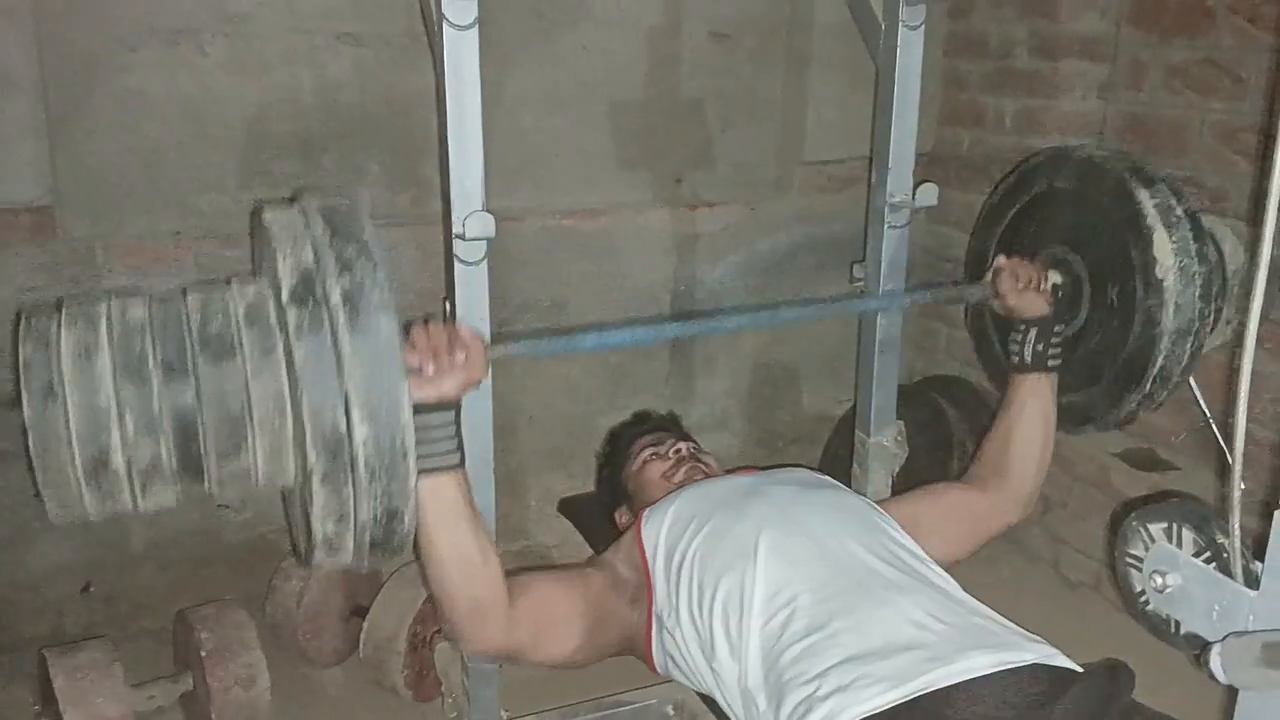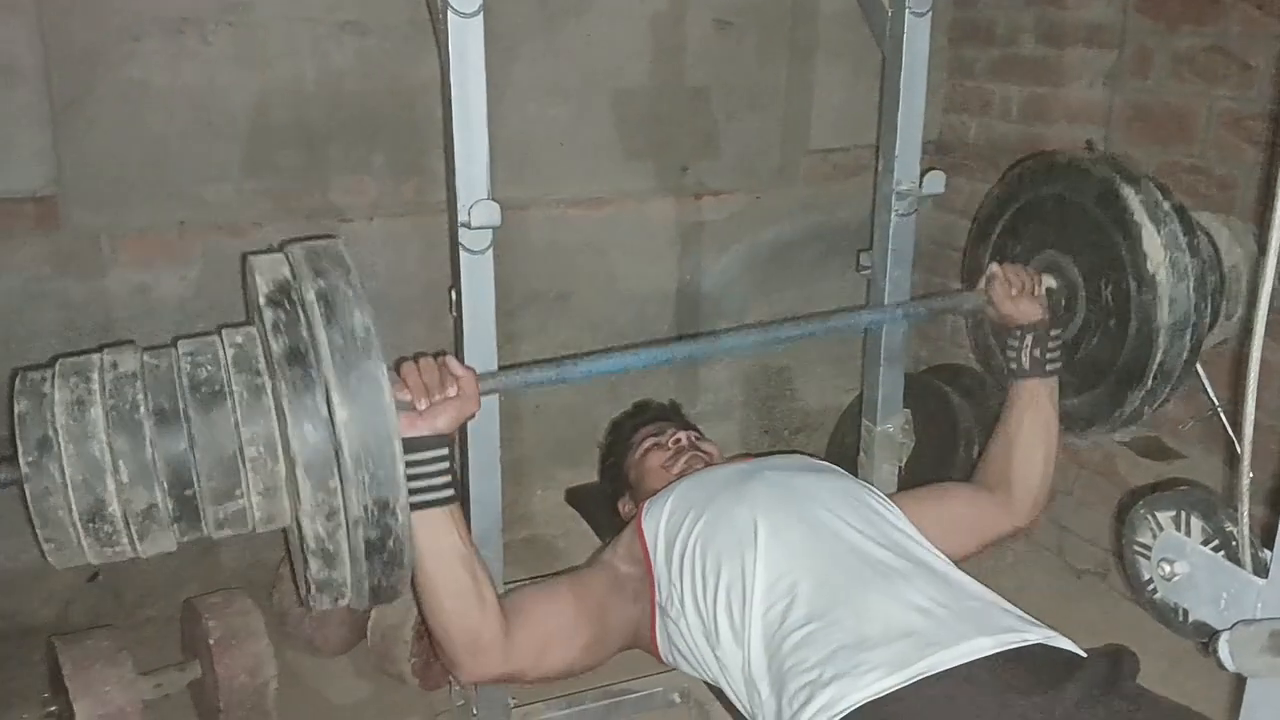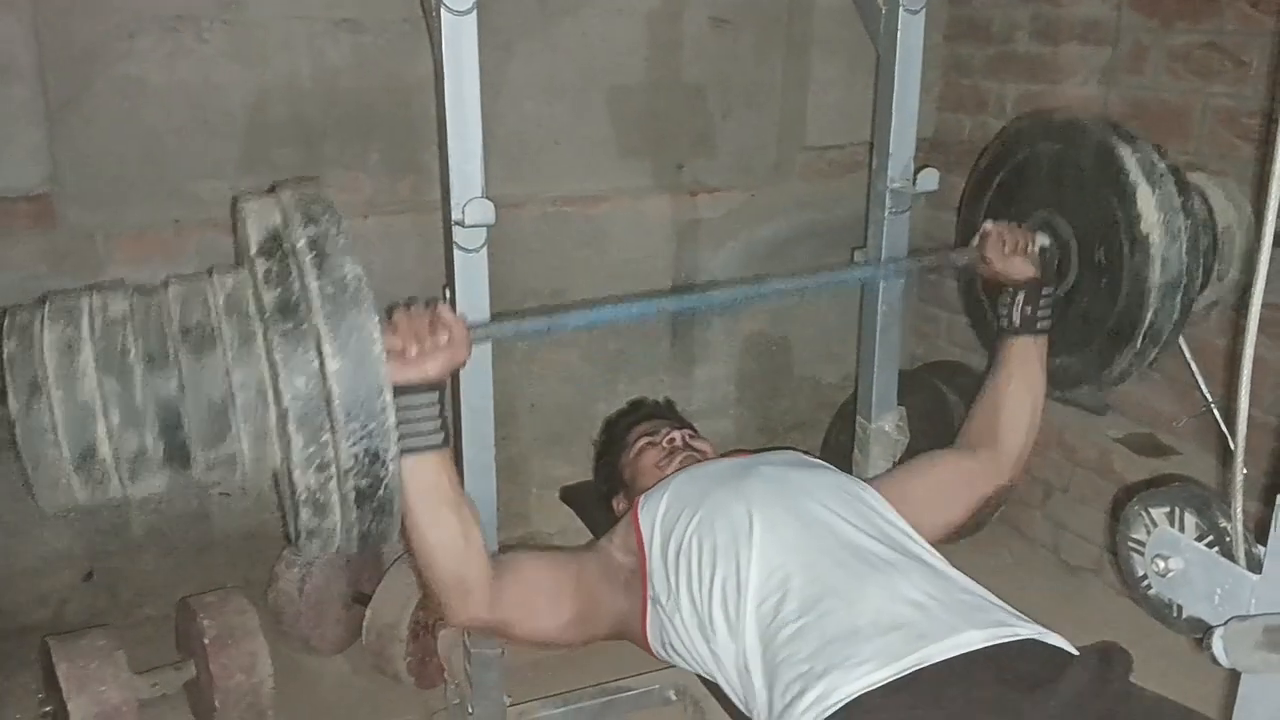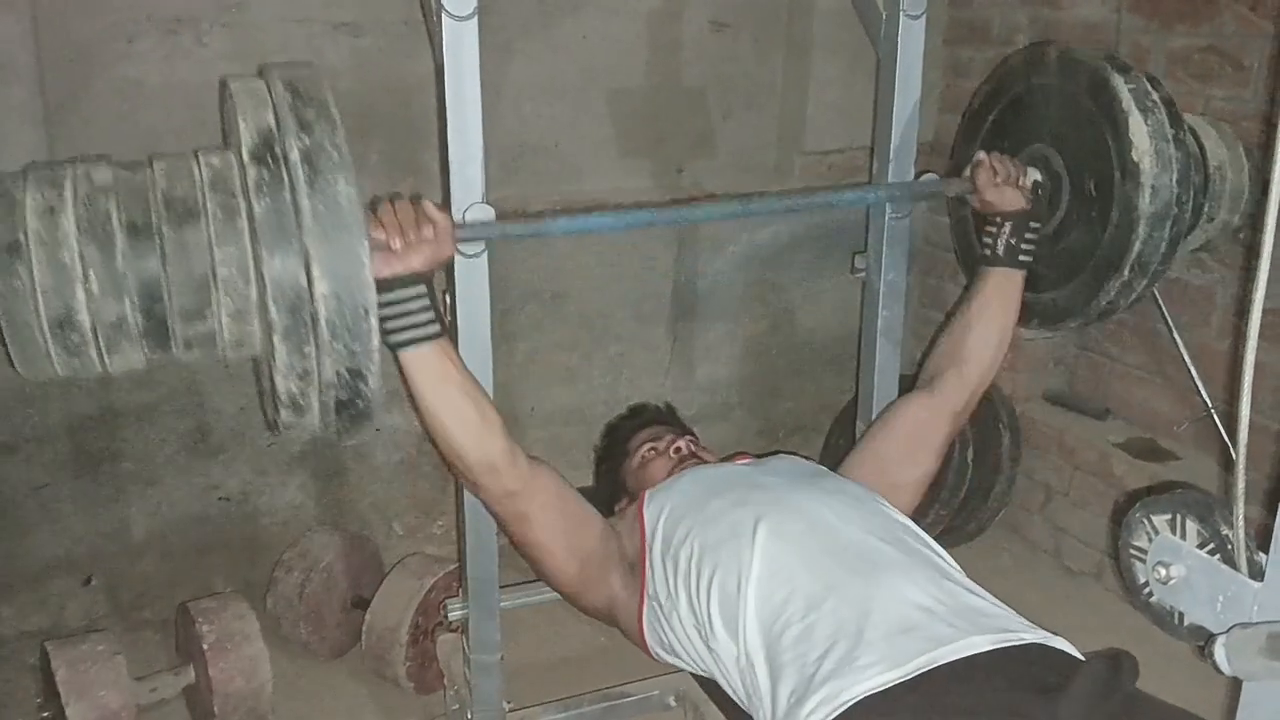
dt=0.4s
person 1, frame 1
left shoulder: (838, 503)
right shoulder: (637, 571)
left elbow: (1002, 493)
right elbow: (487, 620)
left wrist: (1033, 333)
right wrist: (432, 419)
person 1, frame 2
left shoulder: (837, 491)
right shoulder: (641, 563)
left elbow: (1010, 499)
right elbow: (483, 647)
left wrist: (1032, 340)
right wrist: (426, 451)
person 1, frame 3
left shoulder: (833, 490)
right shoulder: (633, 559)
left elbow: (989, 458)
right elbow: (473, 593)
left wrist: (1023, 299)
right wrist: (416, 399)
person 1, frame 4
left shoulder: (835, 493)
right shoulder: (628, 562)
left elbow: (946, 391)
right elbow: (499, 470)
left wrist: (1008, 235)
right wrist: (404, 291)
